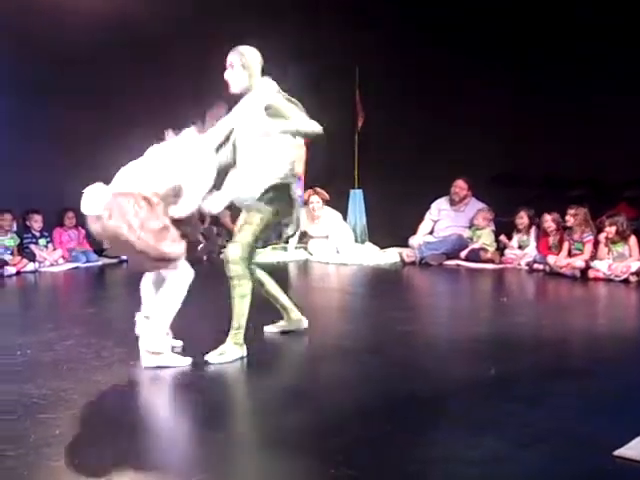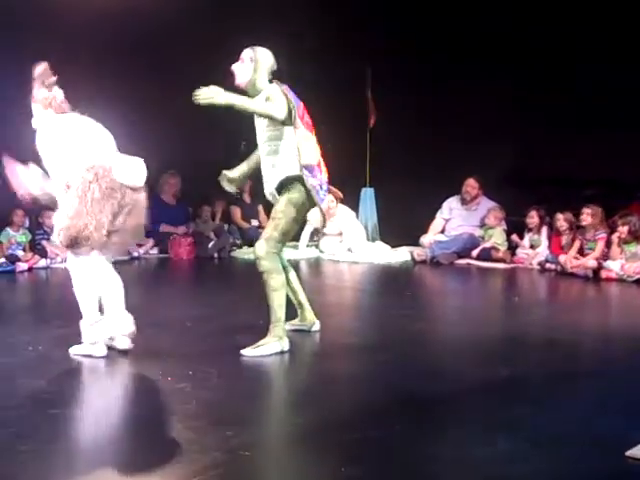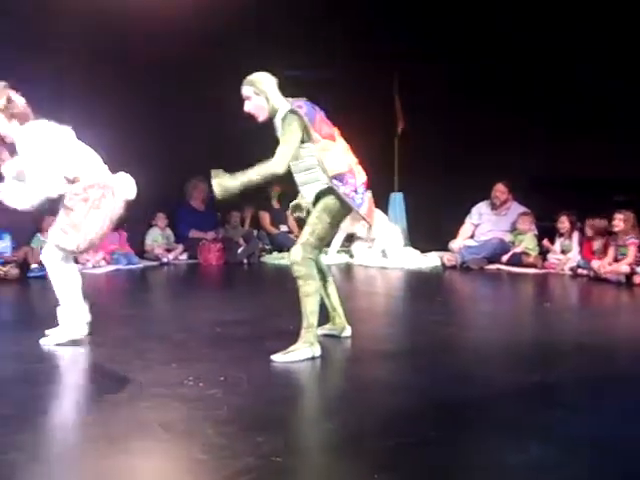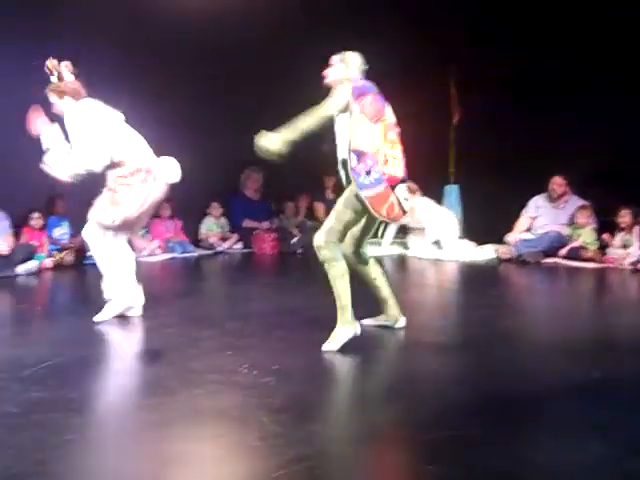
dt=0.5s
person 1, frame 1
left shoulder: (271, 100)
right shoulder: (243, 108)
left elbow: (314, 127)
right elbow: (231, 150)
left wrist: (282, 127)
left hip: (273, 191)
right hip: (252, 194)
left knee: (236, 255)
right knee: (239, 259)
left ankle: (236, 342)
right ankle: (293, 316)
person 1, frame 2
left shoulder: (275, 93)
right shoulder: (263, 99)
left elbow: (278, 113)
left wrist: (227, 98)
right wrist: (240, 171)
left hip: (298, 185)
right hip: (285, 188)
left knee: (266, 249)
right knee: (273, 251)
left ankle: (278, 335)
right ankle: (306, 316)
person 1, frame 3
left shoulder: (291, 117)
right shoulder: (293, 113)
left elbow: (279, 165)
left wrist: (235, 183)
right wrist: (304, 196)
left hip: (336, 191)
right hip: (331, 191)
left knee: (301, 255)
right knee: (310, 255)
left ankle: (308, 341)
right ankle: (338, 322)
person 1, frame 4
left shoulder: (349, 87)
right shoulder: (373, 96)
left elbow: (326, 111)
right elbow: (386, 143)
left wrist: (280, 137)
left hip: (370, 175)
right hip: (380, 180)
left knee: (325, 242)
right knee: (353, 250)
left ankle: (346, 321)
right ankle: (392, 313)
person 2, frame 1
right shoulder: (204, 157)
right elbow: (186, 207)
left hip: (107, 207)
right hip: (132, 213)
left knee: (157, 266)
right knee: (180, 274)
left ankle: (149, 331)
right ankle: (154, 347)
person 2, frame 2
left shoulder: (46, 131)
right shoulder: (86, 124)
left elbow: (60, 176)
left hip: (94, 184)
right hip: (125, 184)
left knee: (78, 260)
right knee: (99, 261)
left ankle: (95, 336)
right ankle: (120, 324)
person 2, frame 3
left shoulder: (30, 139)
right shoulder: (33, 136)
left elbow: (51, 181)
left hip: (92, 193)
right hip: (87, 193)
left knee: (54, 255)
right knee: (59, 256)
left ankle: (72, 324)
right ankle: (77, 319)
person 2, frame 4
left shoulder: (83, 114)
right shoulder: (85, 113)
left elbow: (91, 156)
right elbow: (77, 153)
left wrist: (59, 165)
right wrist: (47, 131)
left hip: (136, 177)
right hip: (133, 176)
left knee: (95, 231)
right knee: (113, 236)
left ankle: (119, 295)
right ankle: (131, 300)
